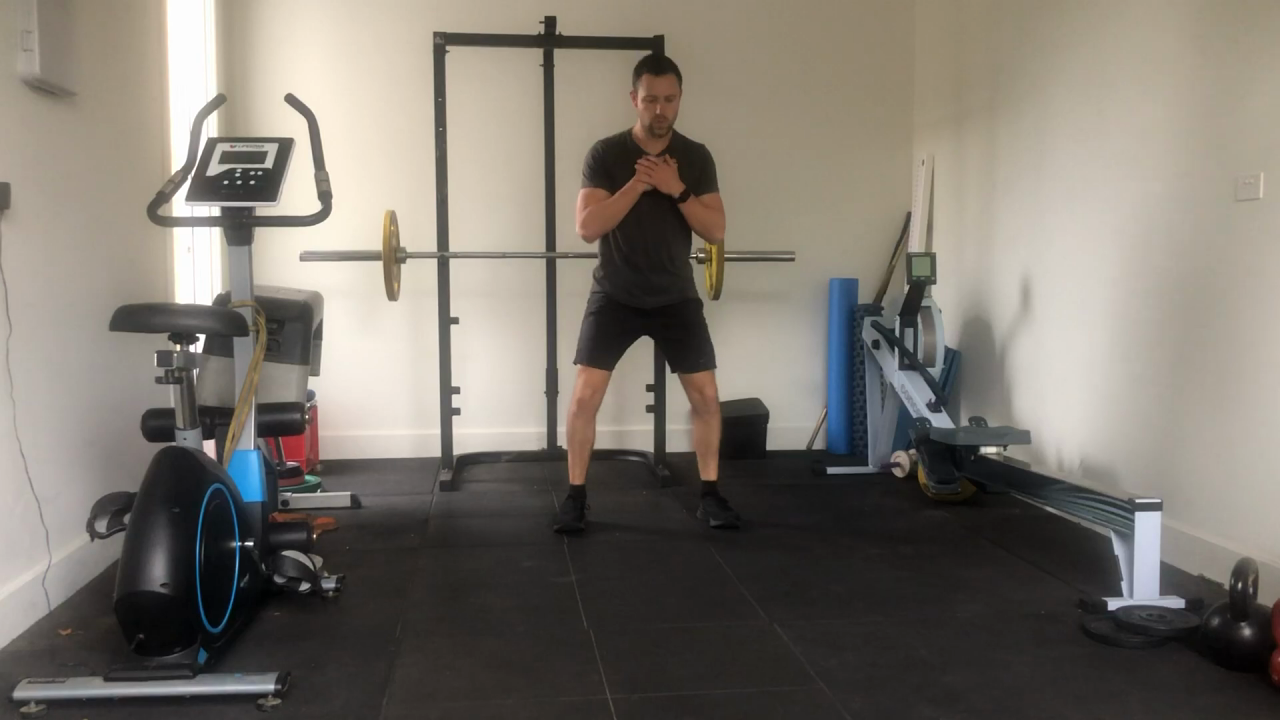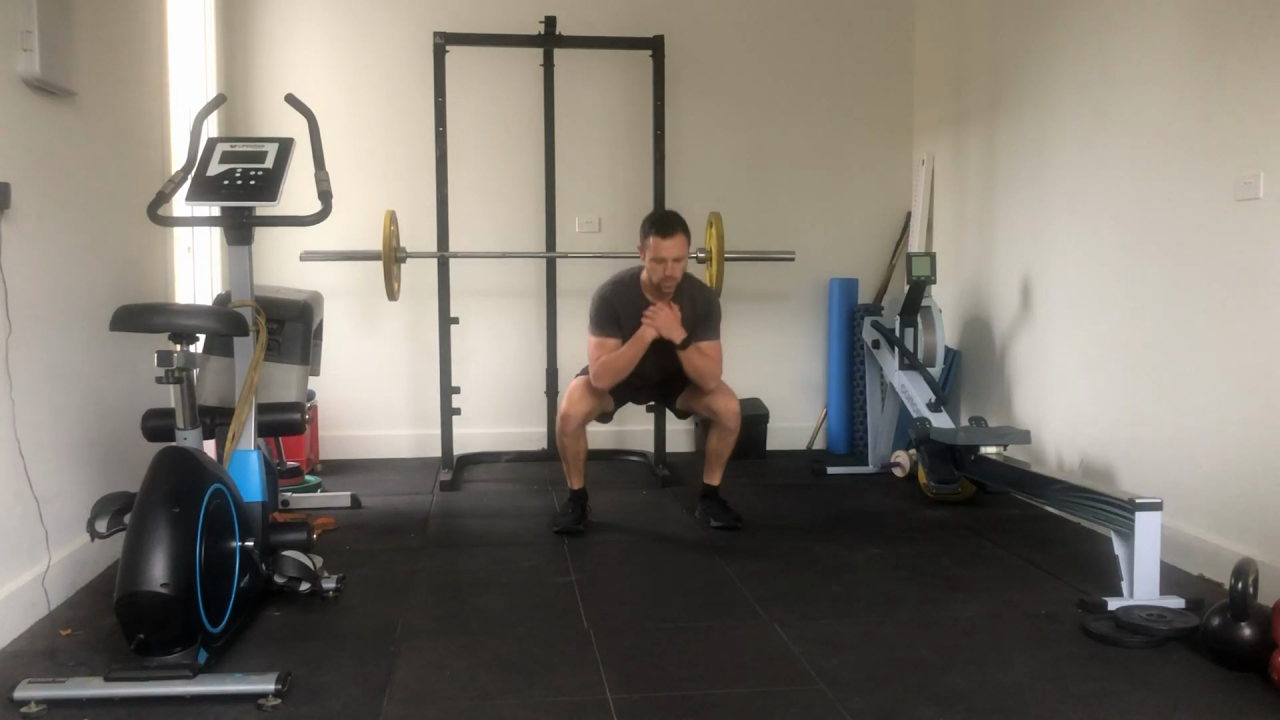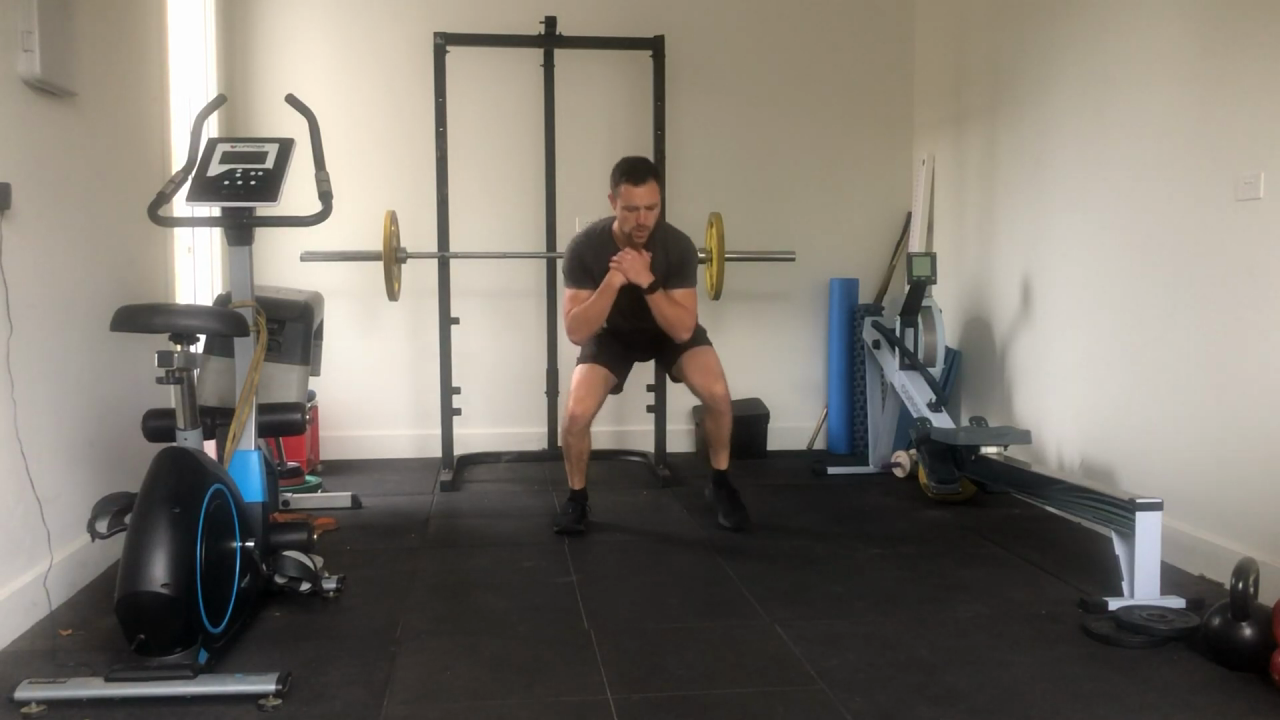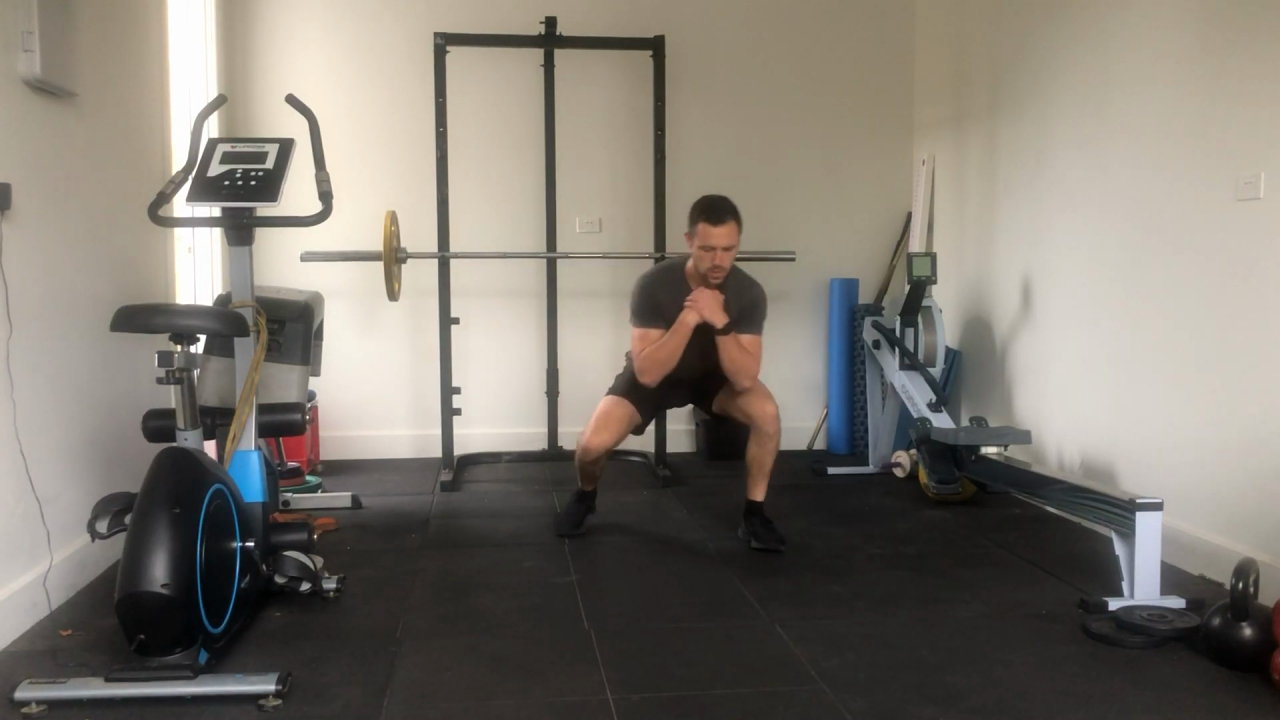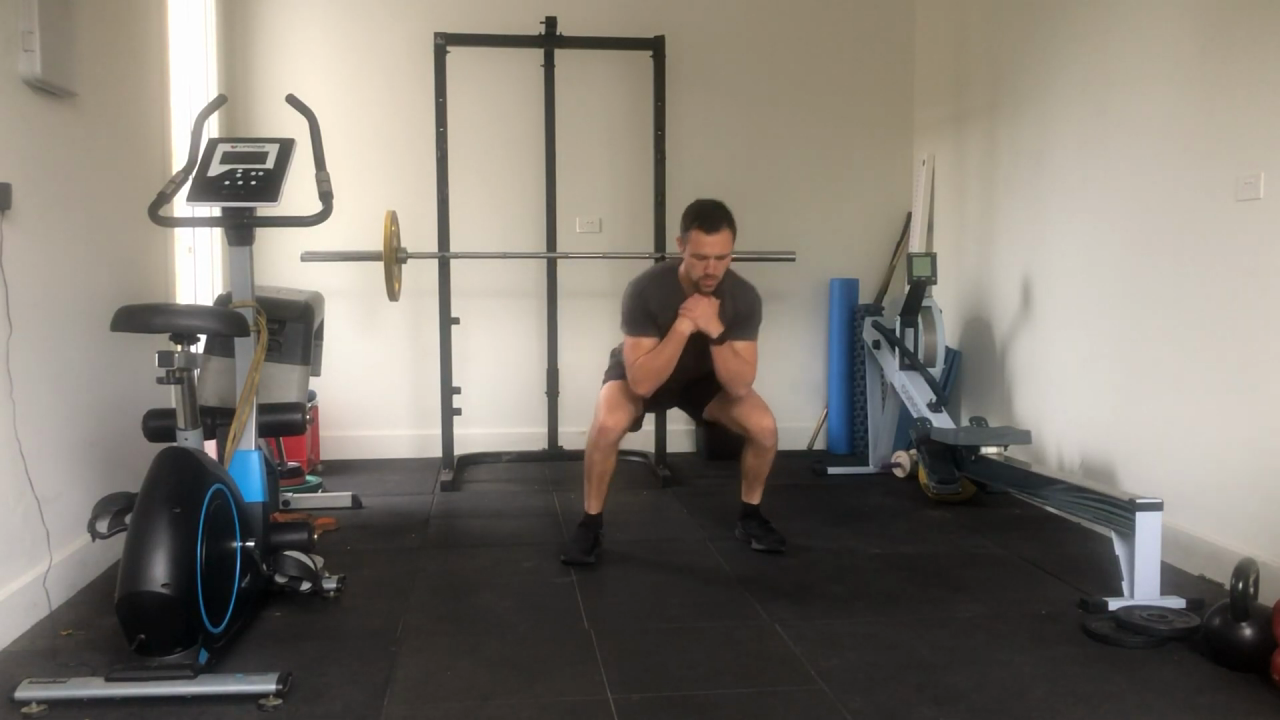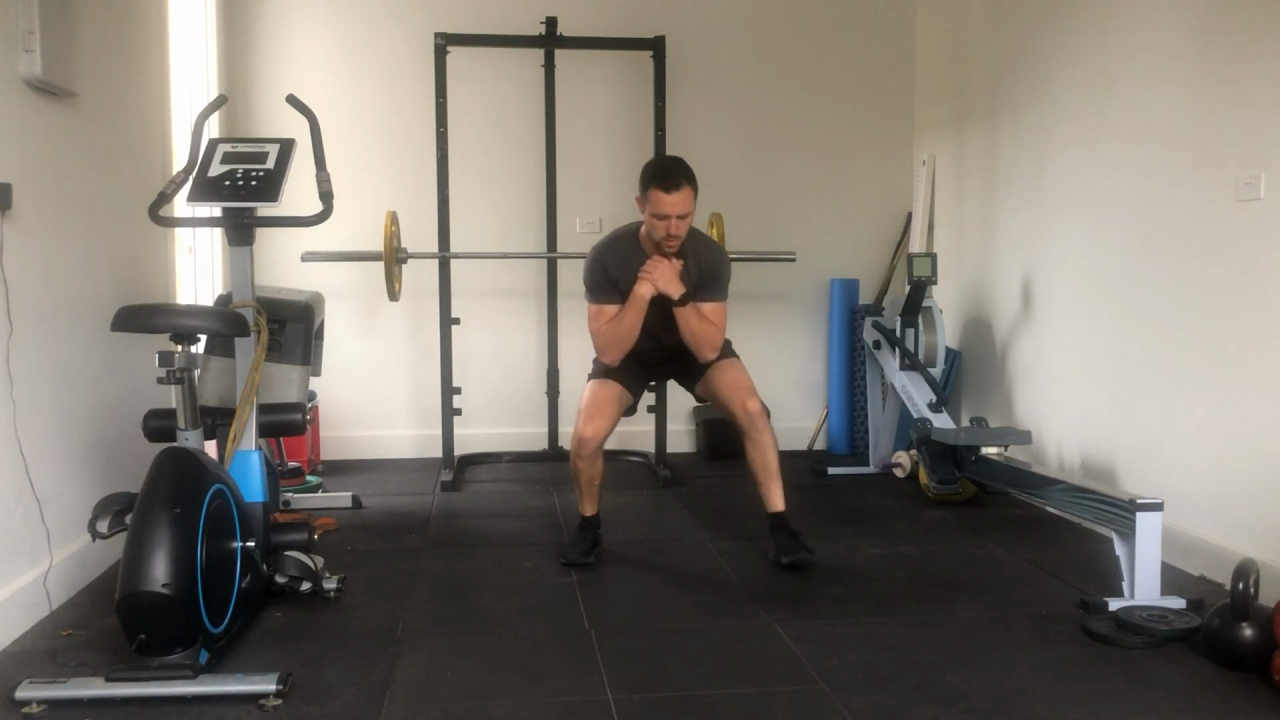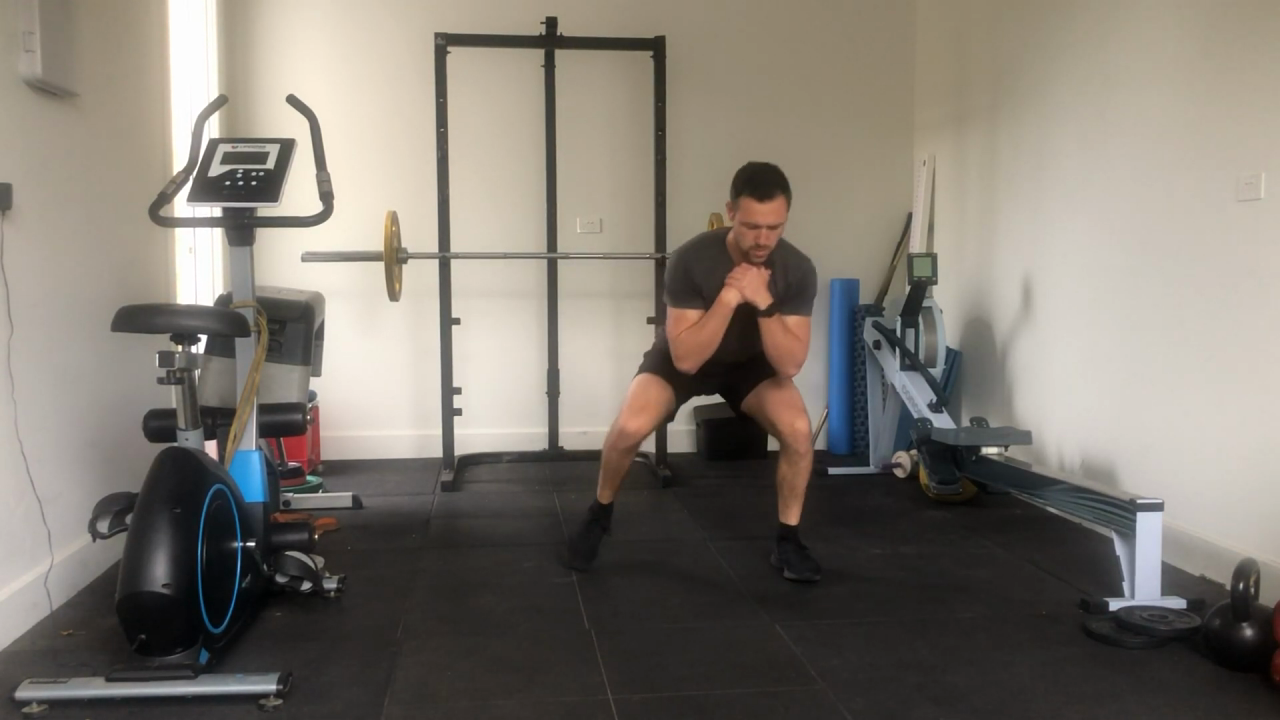
dt=0.5s
person 1, frame 1
left shoulder: (695, 156)
right shoulder: (606, 153)
left elbow: (717, 231)
right elbow: (587, 228)
left wrist: (677, 189)
right wrist: (637, 183)
left hip: (676, 297)
right hip: (615, 296)
left knee: (704, 395)
right knee: (585, 396)
left ankle: (709, 494)
right ankle: (576, 497)
person 1, frame 2
left shoulder: (702, 299)
right shoulder: (611, 295)
left elbow: (710, 381)
right elbow: (600, 379)
left wrist: (679, 338)
right wrist: (645, 334)
left hip: (675, 374)
right hip: (619, 373)
left knee: (728, 410)
right knee: (571, 413)
left ankle: (710, 497)
right ankle: (577, 499)
person 1, frame 3
left shoulder: (678, 245)
right shoulder: (584, 247)
left elbow: (684, 330)
right elbow: (576, 333)
left wrist: (647, 282)
right wrist: (612, 280)
left hip: (668, 327)
right hip: (612, 332)
left knee: (716, 393)
right knee: (577, 413)
left ankle: (720, 482)
right ankle: (577, 498)
person 1, frame 4
left shoulder: (748, 293)
right shoulder: (654, 285)
left elbow: (745, 379)
right elbow: (648, 374)
left wrist: (722, 323)
right wrist: (689, 318)
left hip: (710, 374)
right hip: (651, 373)
left knee: (767, 415)
right knee: (594, 444)
left ankle: (753, 514)
right ankle: (585, 497)
person 1, frame 5
left shoulder: (744, 298)
right shoulder: (646, 290)
left elbow: (740, 386)
right elbow: (641, 383)
left wrist: (715, 332)
right wrist: (682, 327)
left hip: (703, 376)
right hip: (640, 371)
left knee: (764, 427)
right knee: (608, 425)
left ankle: (750, 516)
right ankle: (590, 524)
person 1, frame 6
left shoulder: (709, 256)
right shoulder: (607, 256)
left elbow: (709, 351)
right elbow: (609, 353)
left wrist: (678, 293)
right wrist: (642, 291)
left hip: (691, 344)
right hip: (630, 351)
left knee: (750, 409)
right knee: (587, 436)
left ankle: (779, 525)
right ankle: (589, 525)
person 1, frame 7
left shoulder: (799, 270)
right shoulder: (691, 260)
left elbow: (790, 365)
right elbow: (685, 359)
left wrist: (764, 302)
right wrist: (728, 298)
left hip: (751, 359)
right hip: (683, 355)
left knee: (799, 432)
right knee: (630, 428)
left ankle: (788, 539)
right ankle: (600, 512)
